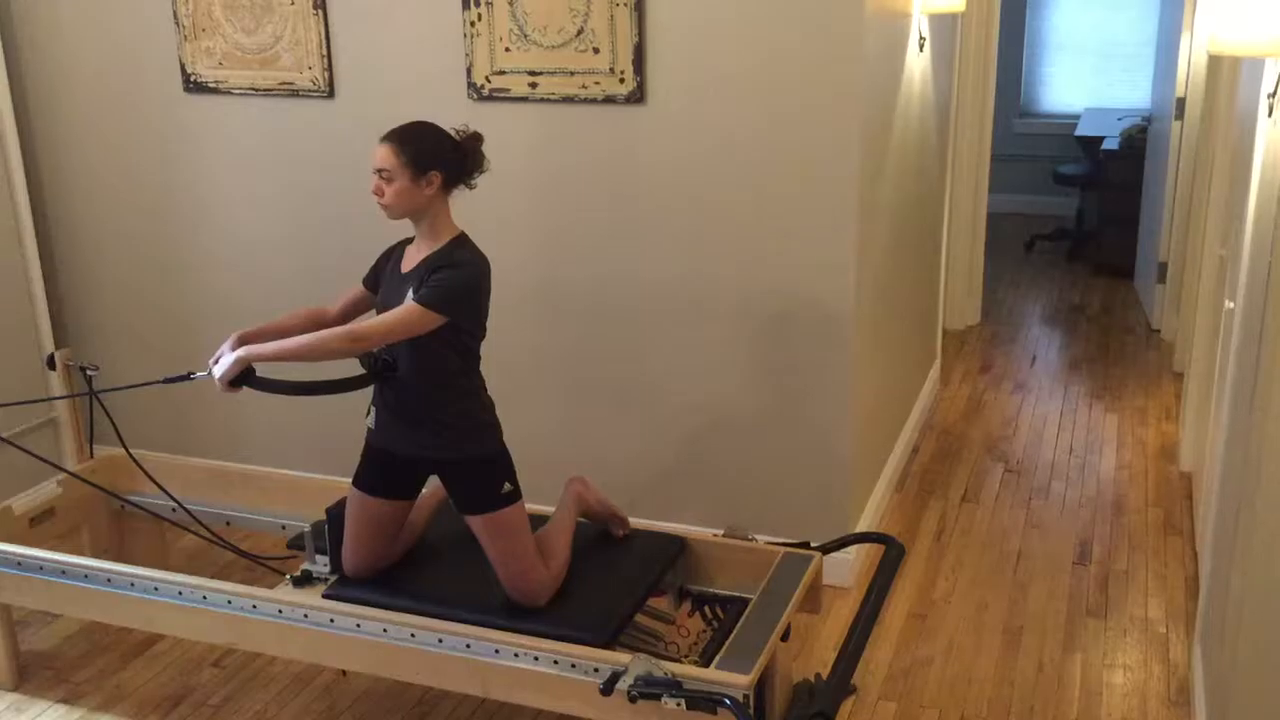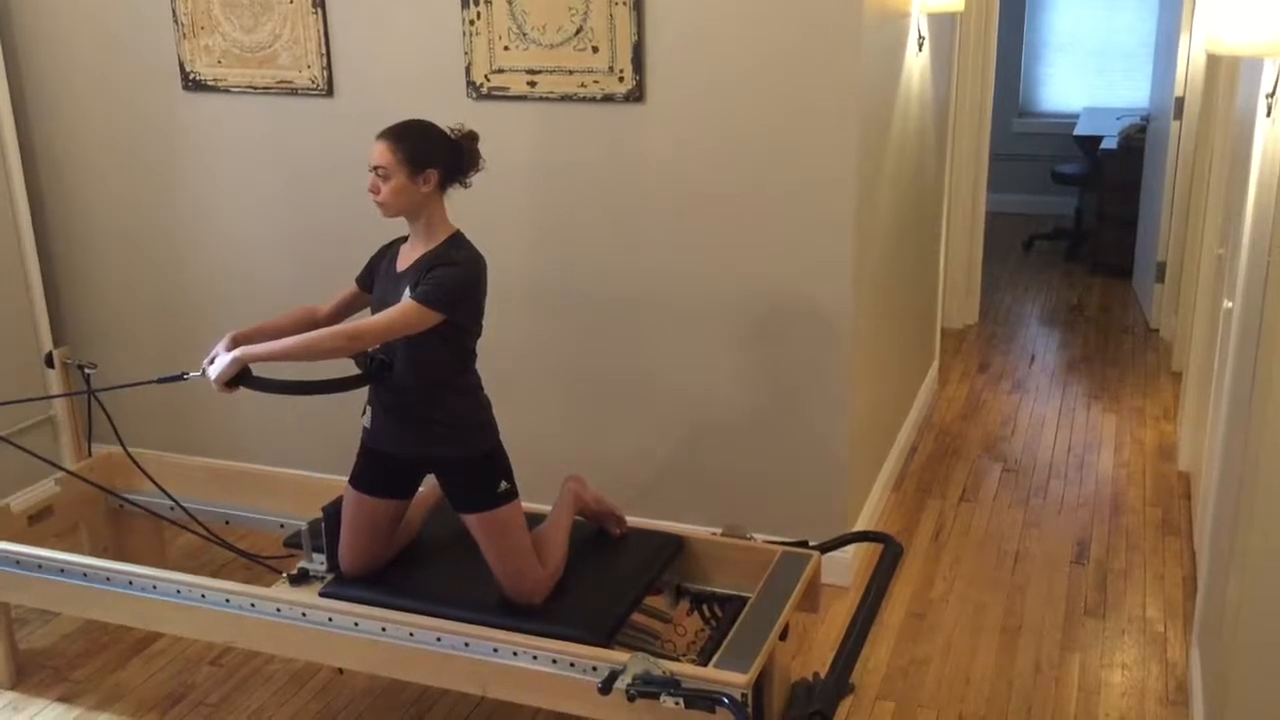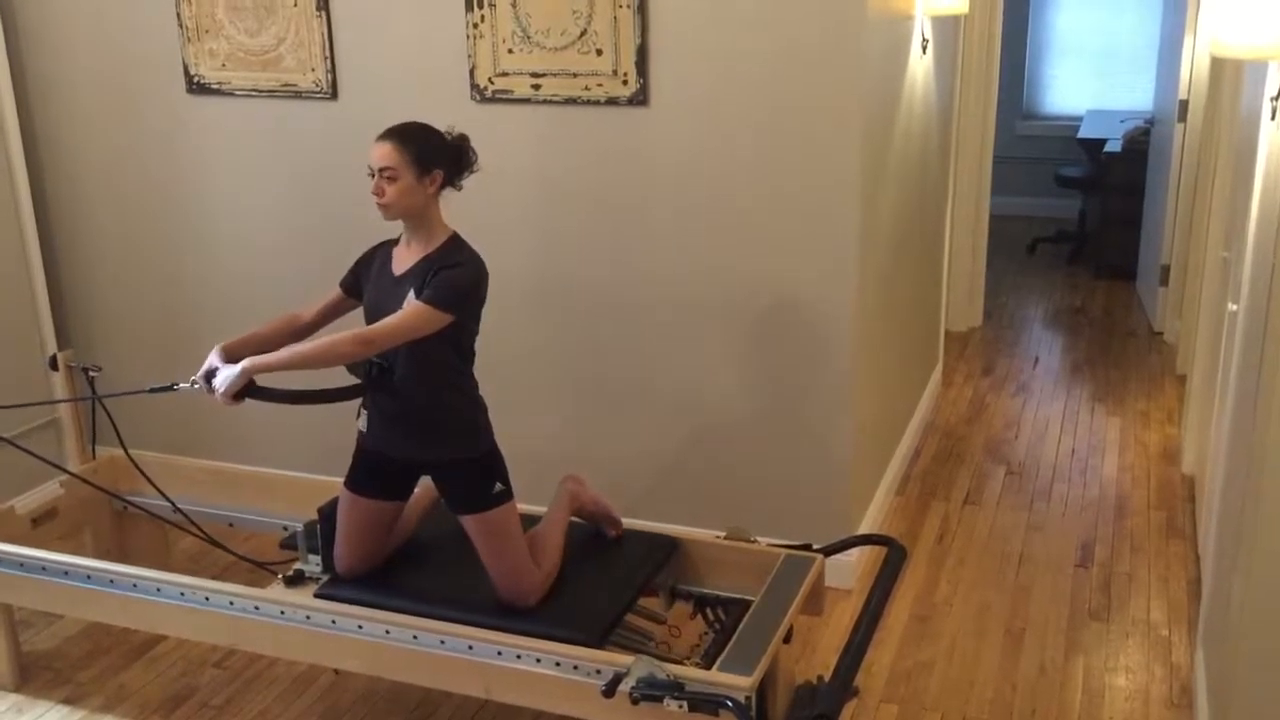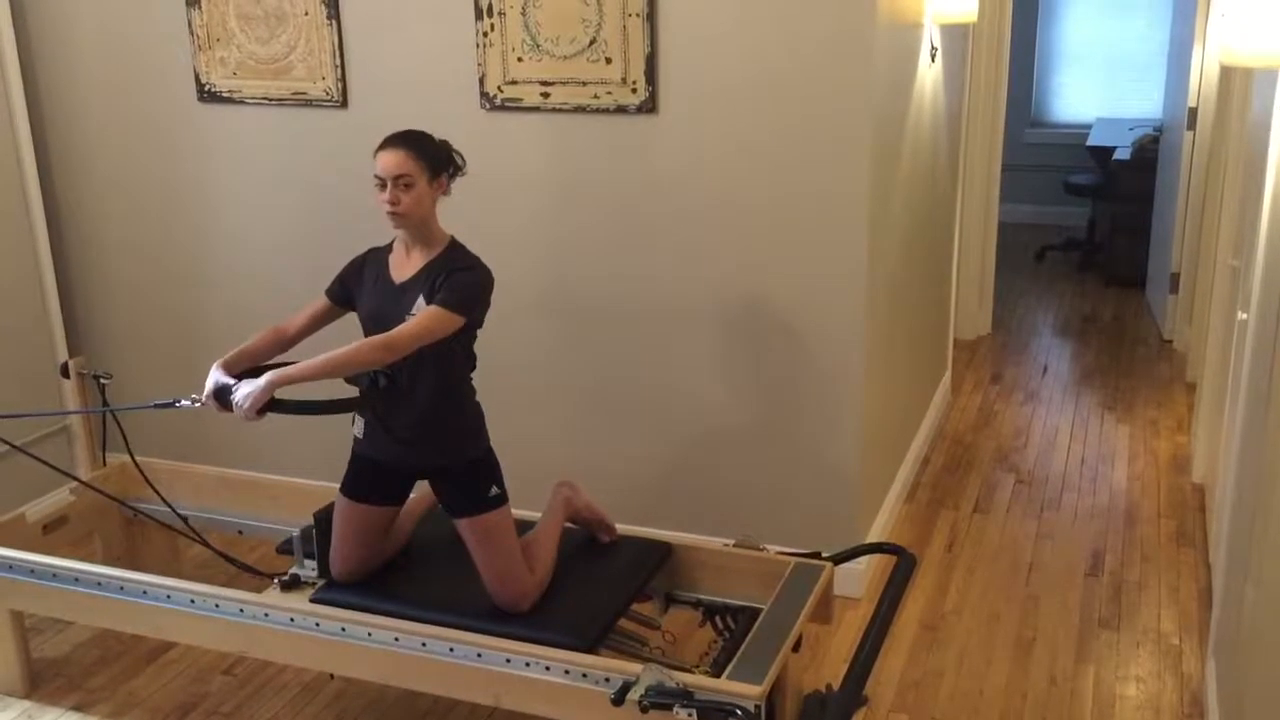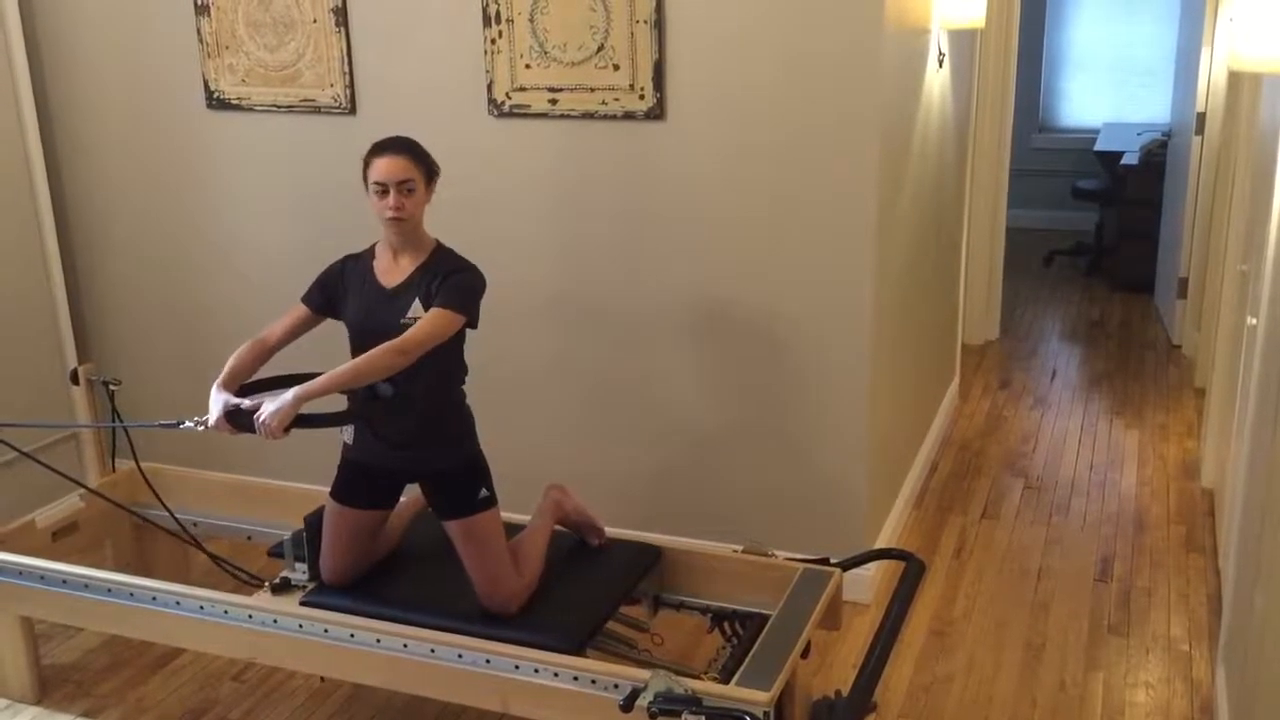
dt=0.7s
person 1, frame 1
left shoulder: (463, 269)
right shoulder: (396, 256)
left elbow: (360, 338)
right elbow: (330, 316)
left wrist: (250, 354)
right wrist: (244, 337)
left hip: (464, 443)
right hip: (394, 432)
left knee: (530, 590)
right knee: (359, 566)
left ankle: (573, 499)
right ankle: (438, 495)
person 1, frame 2
left shoulder: (459, 266)
right shoulder: (391, 255)
left elbow: (357, 337)
right elbow: (322, 315)
left wrist: (247, 355)
right wrist: (237, 338)
left hip: (459, 440)
right hip: (390, 431)
left knee: (527, 589)
right knee: (353, 565)
left ankle: (570, 498)
right ankle: (433, 493)
person 1, frame 3
left shoulder: (460, 270)
right shoulder: (378, 259)
left elbow: (367, 343)
right elbow: (305, 322)
left wrist: (252, 366)
right wrist: (228, 349)
left hip: (456, 442)
right hip: (385, 434)
left knee: (521, 592)
right knee: (349, 566)
left ankle: (567, 498)
right ankle: (430, 494)
person 1, frame 4
left shoulder: (465, 275)
right shoulder: (367, 266)
left elbow: (390, 347)
right elbow: (290, 331)
left wrist: (273, 381)
right wrist: (225, 365)
left hip: (454, 447)
right hip: (380, 441)
left knee: (515, 597)
right knee: (346, 571)
left ankle: (561, 504)
right ankle: (426, 500)
person 1, frame 5
left shoulder: (458, 277)
right shoulder: (346, 273)
left elbow: (403, 352)
right elbow: (267, 341)
left wrist: (297, 396)
right wrist: (222, 388)
left hip: (444, 449)
right hip: (369, 446)
left knee: (503, 599)
right knee: (335, 575)
left ankle: (551, 507)
right ankle: (416, 504)
